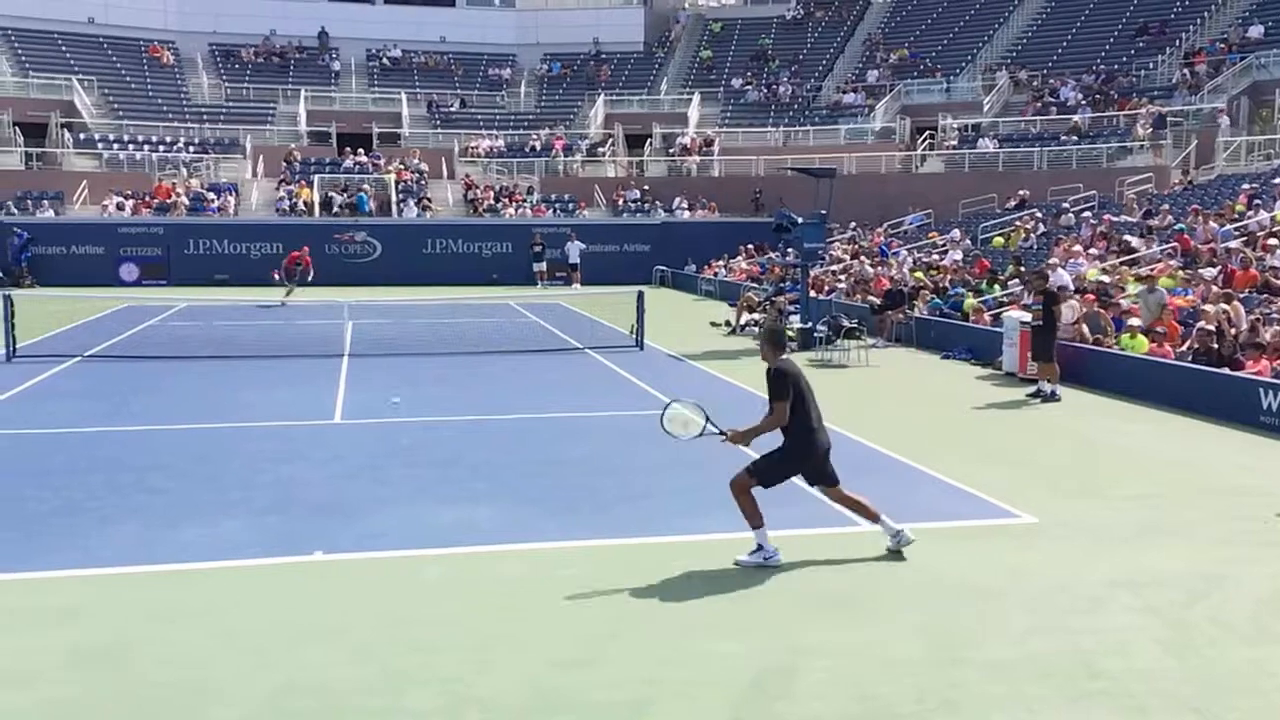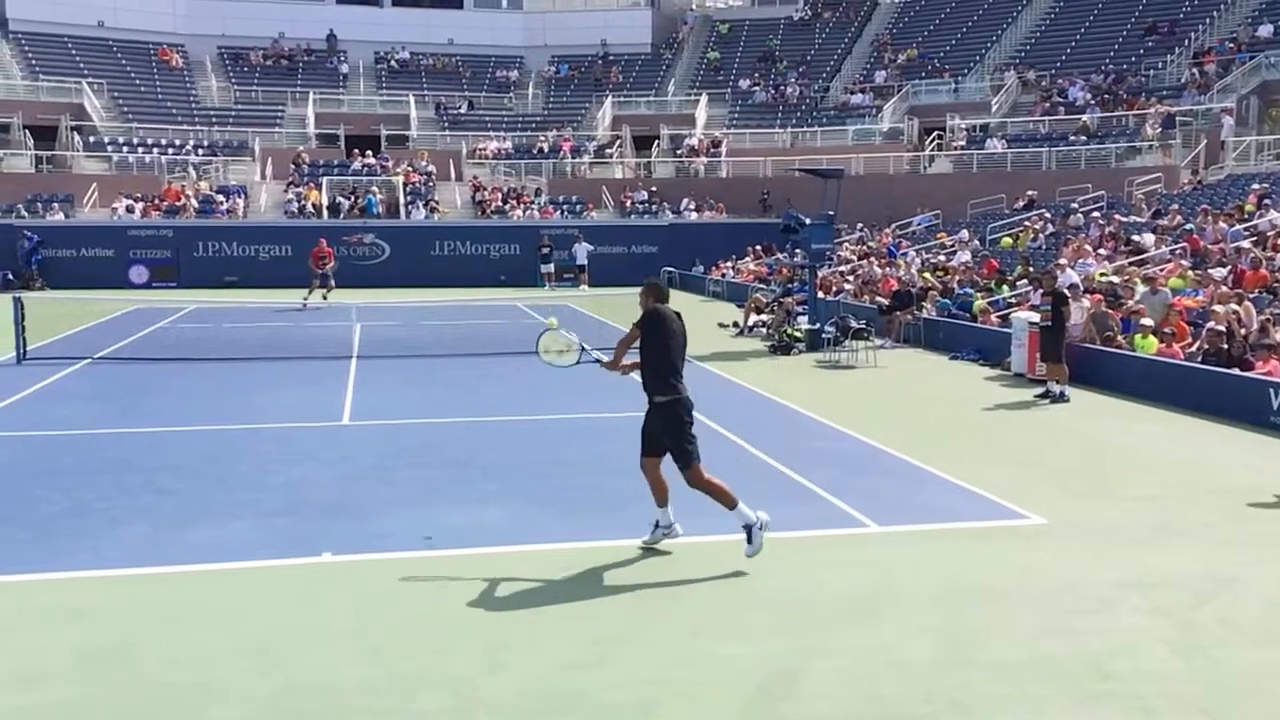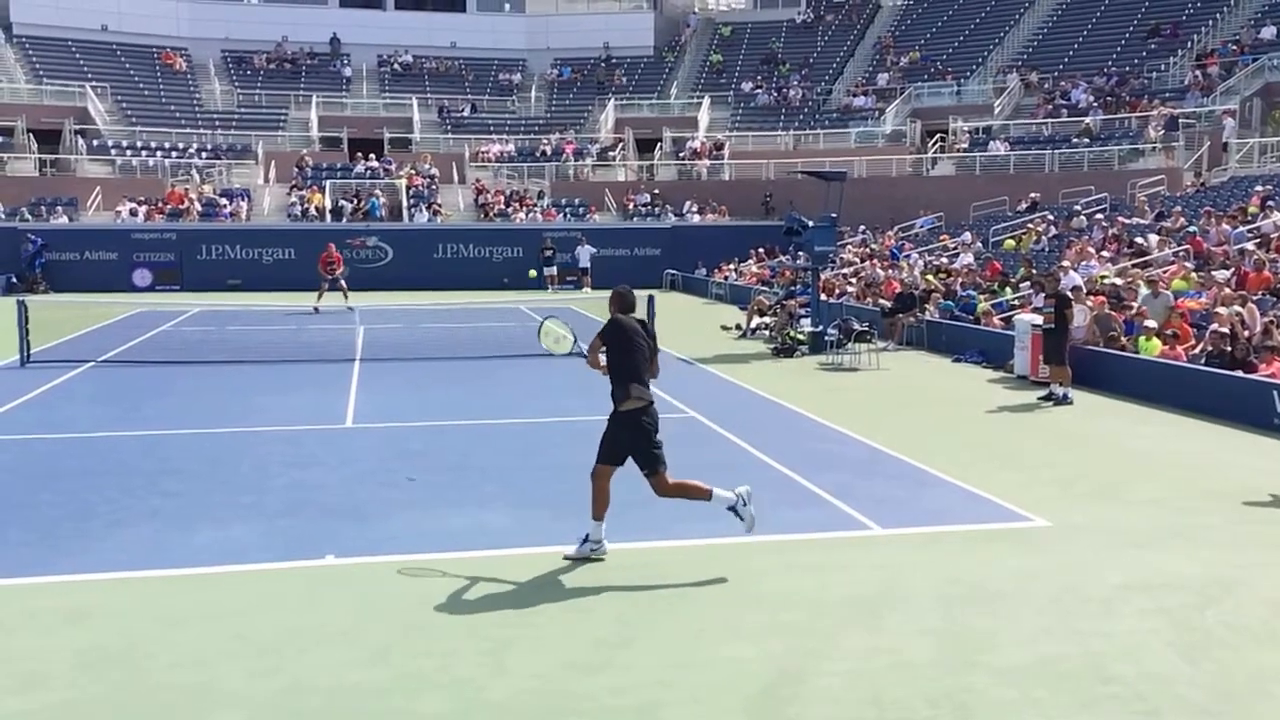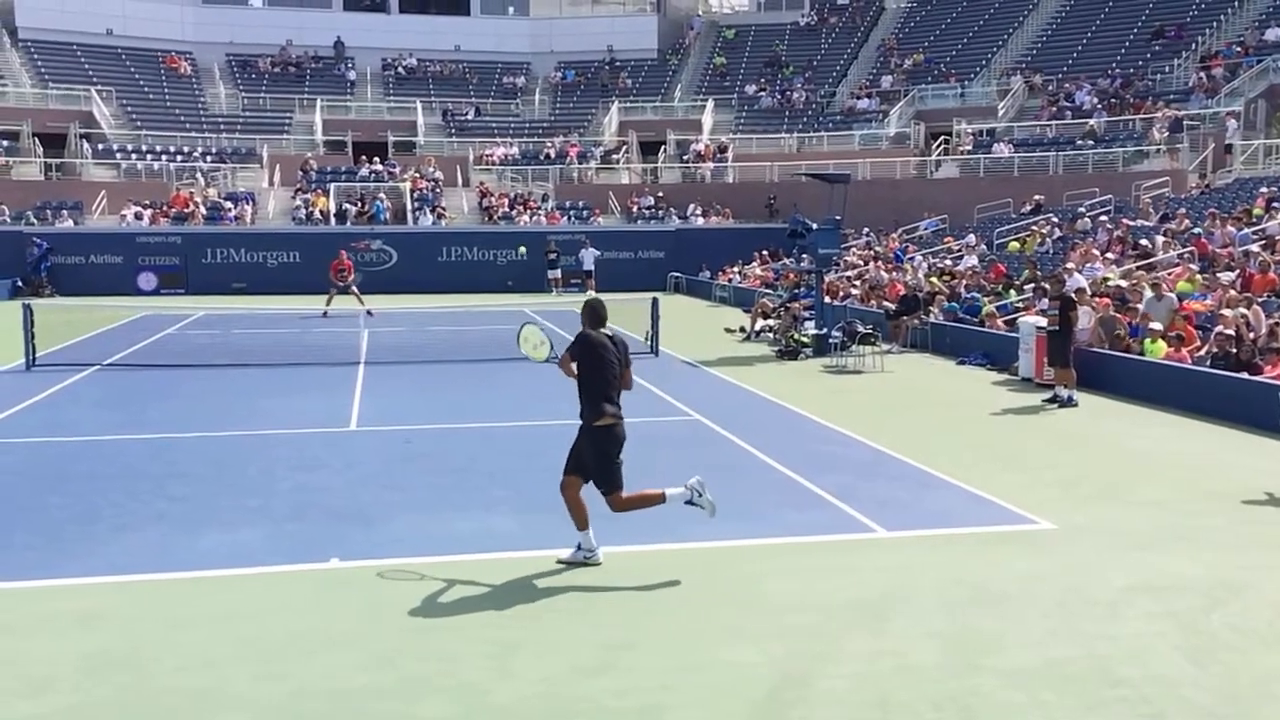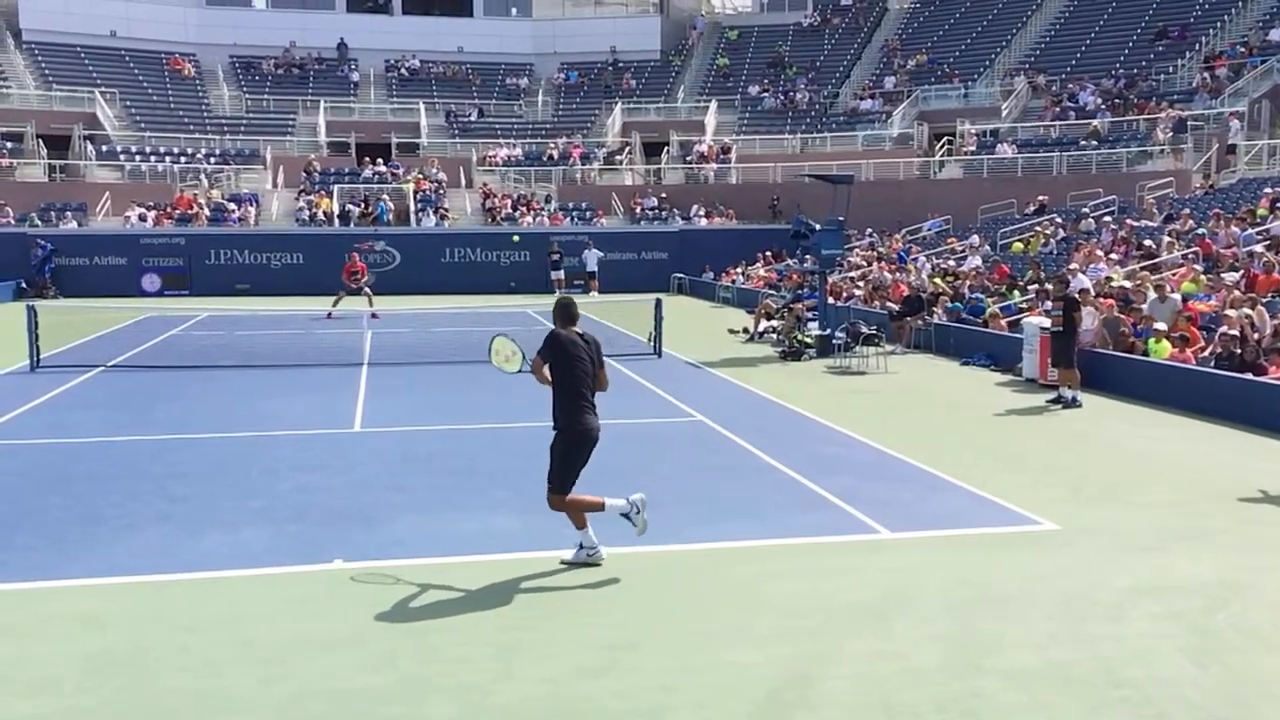
dt=0.7s
person 1, frame 1
left shoulder: (780, 373)
right shoulder: (777, 370)
left elbow: (779, 418)
right elbow: (774, 413)
left wrist: (745, 433)
right wrist: (750, 435)
left hip: (800, 447)
right hip: (817, 443)
left knee: (739, 485)
right knee: (837, 494)
left ankle: (765, 551)
right ankle: (896, 533)
person 1, frame 2
left shoulder: (655, 314)
right shoulder: (673, 321)
left elbow: (625, 343)
left wrist: (615, 362)
right wrist: (636, 365)
left hip: (671, 406)
right hip: (660, 405)
left knee: (695, 476)
right knee: (648, 465)
left ankle: (752, 521)
right ankle: (666, 523)
person 1, frame 3
left shoulder: (617, 324)
right shoulder: (646, 330)
left elbow: (593, 350)
right elbow: (653, 371)
left wrist: (596, 362)
left hip: (637, 416)
right hip: (623, 415)
left knee: (663, 485)
right knee: (599, 474)
left ankle: (734, 499)
right ankle: (595, 541)
person 1, frame 4
left shoulder: (586, 339)
right shoulder: (619, 343)
left elbow: (564, 363)
right elbow: (627, 383)
left wrist: (576, 373)
left hip: (603, 430)
right hip: (594, 429)
left knee: (617, 501)
right knee: (568, 486)
left ankle: (687, 493)
right ankle: (588, 548)
person 1, frame 5
left shoulder: (556, 338)
right shoulder: (592, 342)
left elbow: (536, 368)
right elbow: (602, 384)
left wrist: (549, 379)
left hip: (574, 429)
right hip: (587, 425)
left knee: (558, 500)
right knee: (559, 491)
left ankle: (627, 505)
right ankle: (590, 547)
